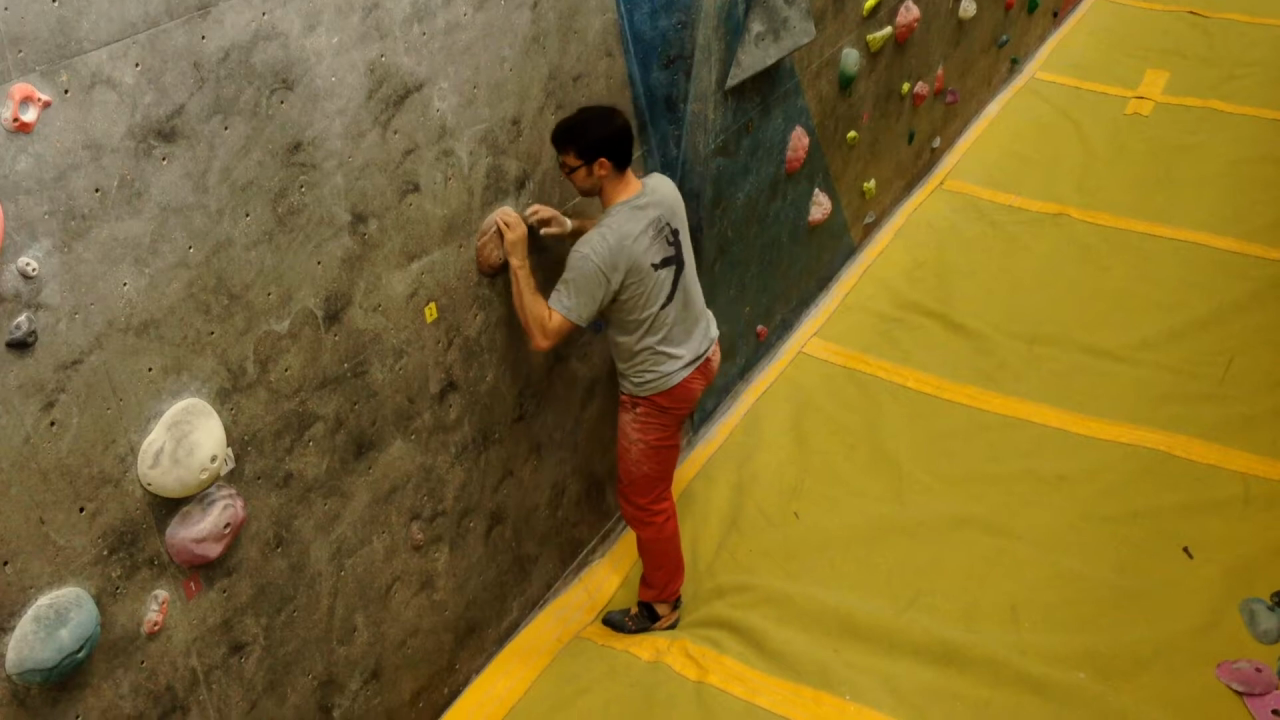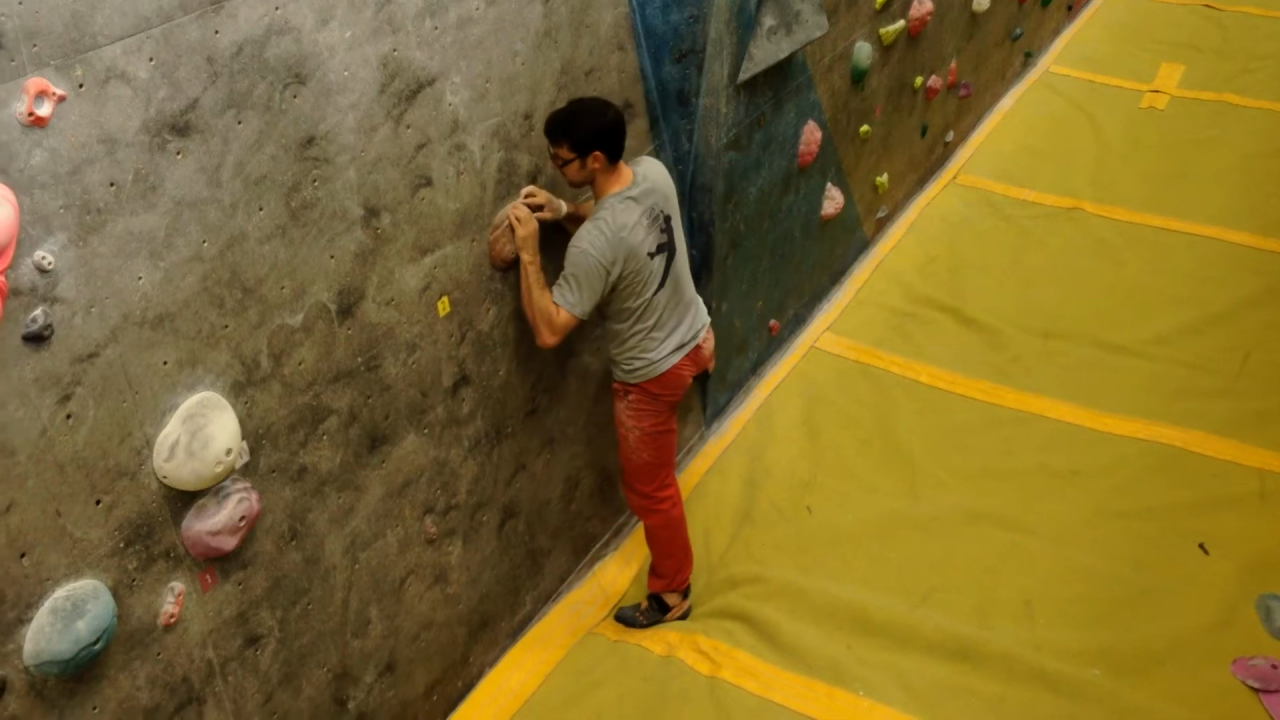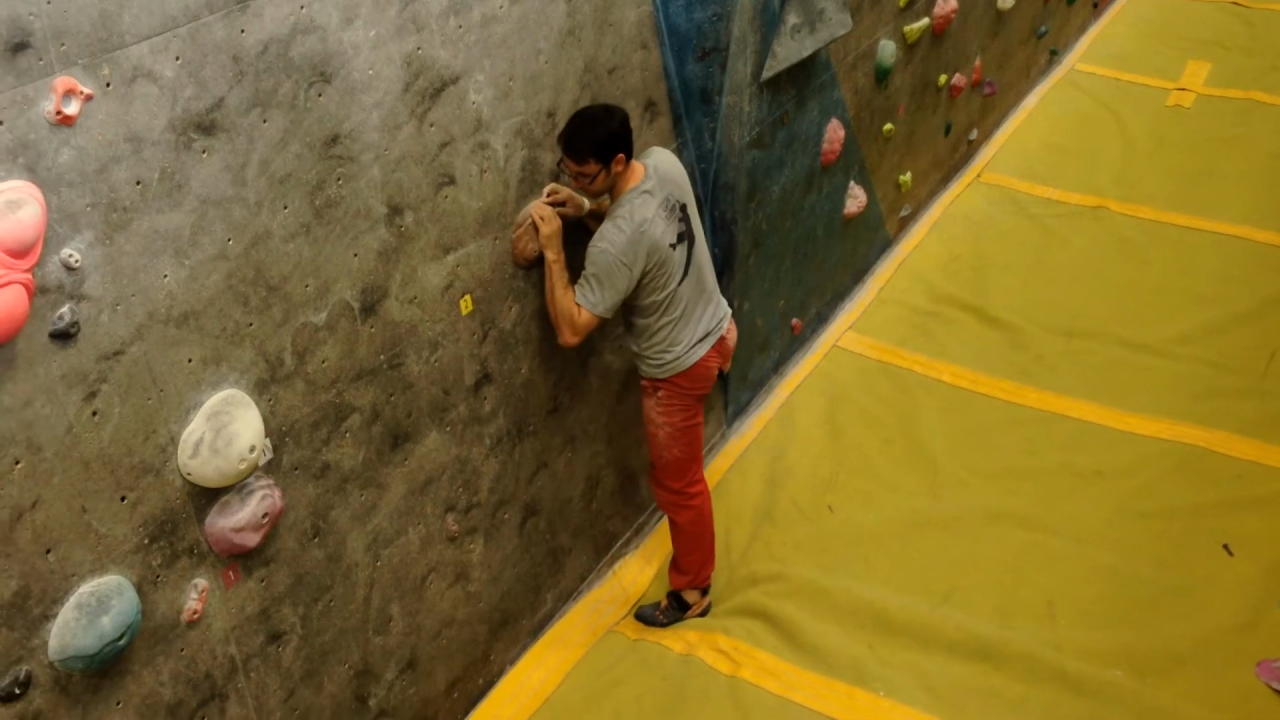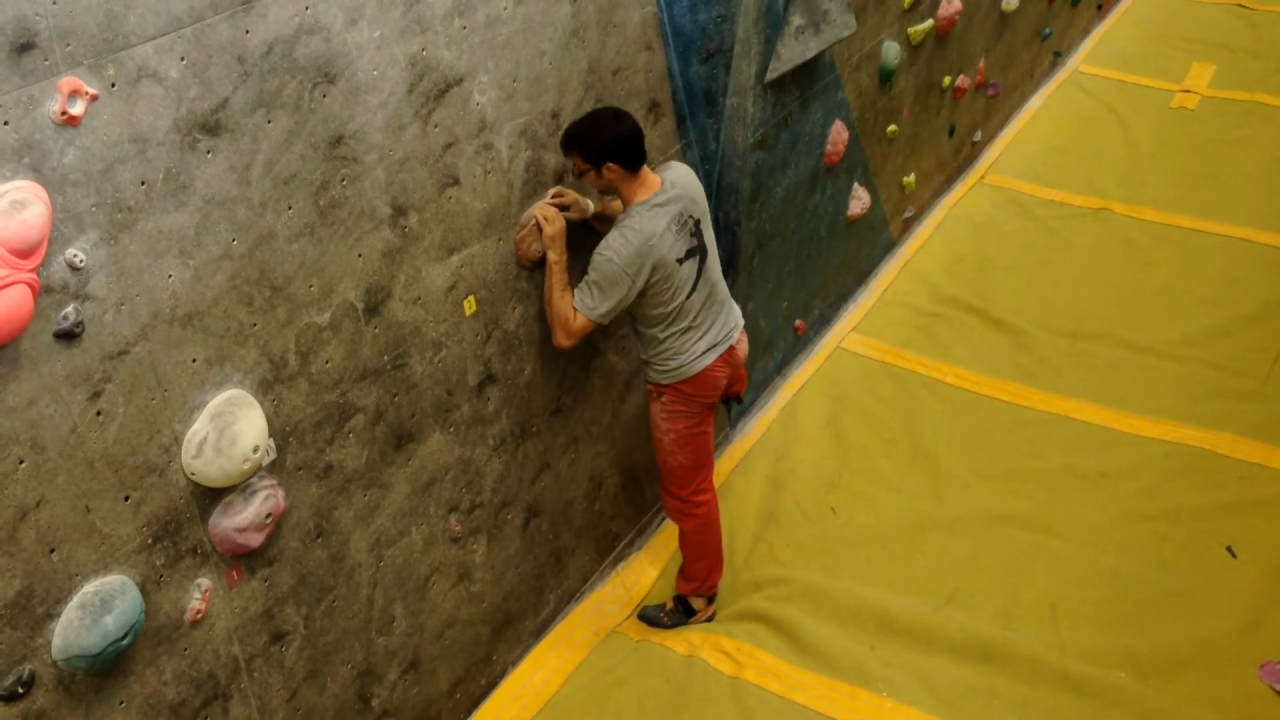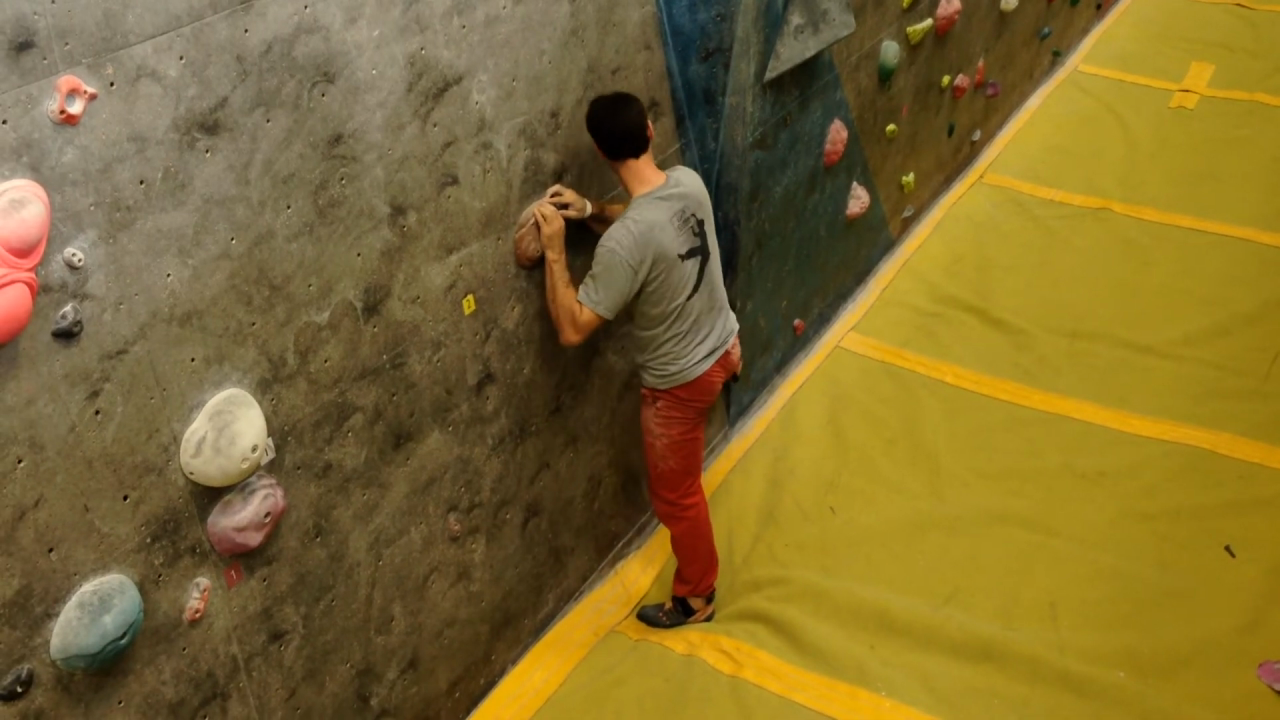
dt=0.4s
person 1, frame 1
left shoulder: (597, 252)
right shoulder: (663, 189)
left elbow: (543, 334)
left wrist: (518, 259)
right wrist: (573, 226)
left hip: (660, 388)
right hip: (705, 350)
left knee: (644, 501)
left ankle: (660, 605)
person 1, frame 2
left shoulder: (594, 245)
right shoulder: (653, 172)
left elbow: (549, 331)
left wrist: (529, 253)
right wrist: (564, 209)
left hip: (651, 376)
right hip: (696, 334)
left knee: (650, 490)
left ankle: (671, 594)
right ankle: (702, 370)
person 1, frame 3
left shoulder: (617, 243)
right shoulder: (664, 161)
left elbow: (570, 330)
left wrist: (553, 250)
right wrist: (585, 207)
left hip: (677, 368)
right hip: (718, 326)
left knee: (679, 485)
left ankle: (691, 592)
right ankle: (722, 368)
person 1, frame 4
left shoulder: (624, 250)
right shoulder: (681, 176)
left elbow: (565, 332)
left wrist: (555, 251)
right wrist: (591, 209)
left hip: (686, 377)
right hip: (731, 336)
left knee: (687, 494)
left ankle: (697, 598)
right ankle: (733, 390)
person 1, frame 5
left shoulder: (624, 244)
right shoulder: (689, 181)
left elbow: (572, 329)
left wrist: (554, 250)
right wrist: (591, 210)
left hip: (680, 382)
right hip: (723, 342)
left knee: (676, 496)
left ankle: (695, 597)
right ankle: (730, 373)
